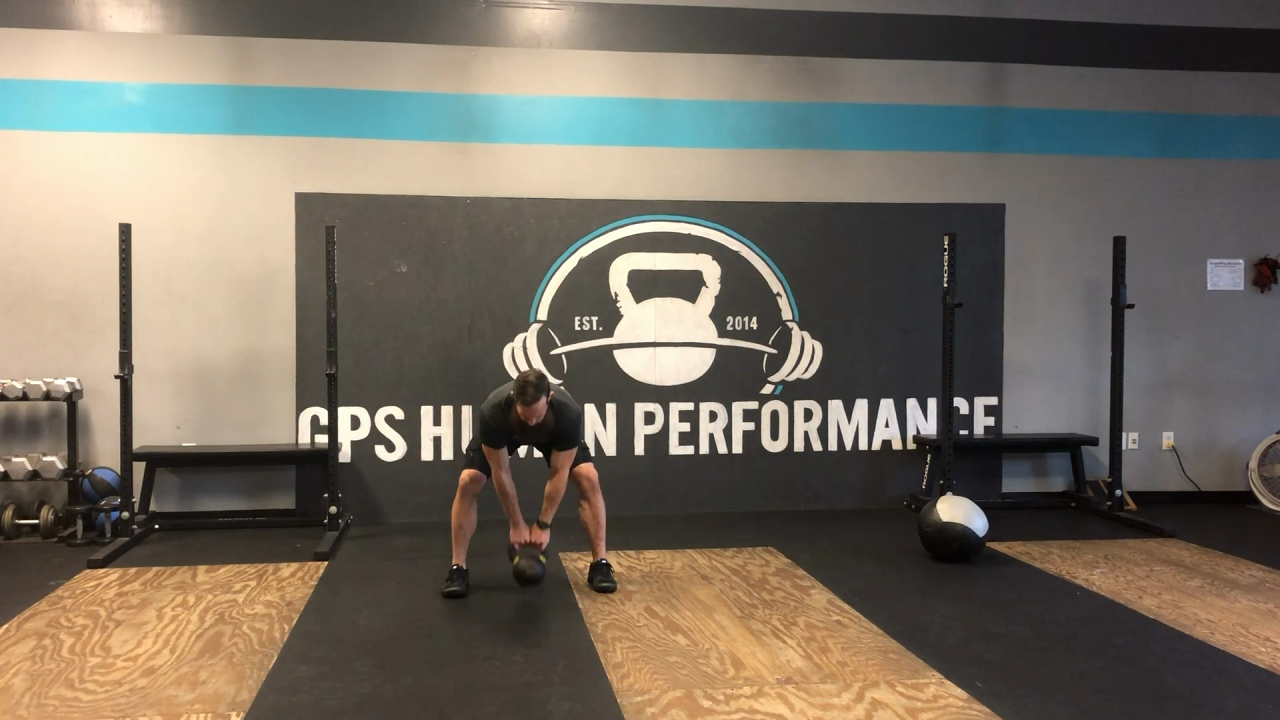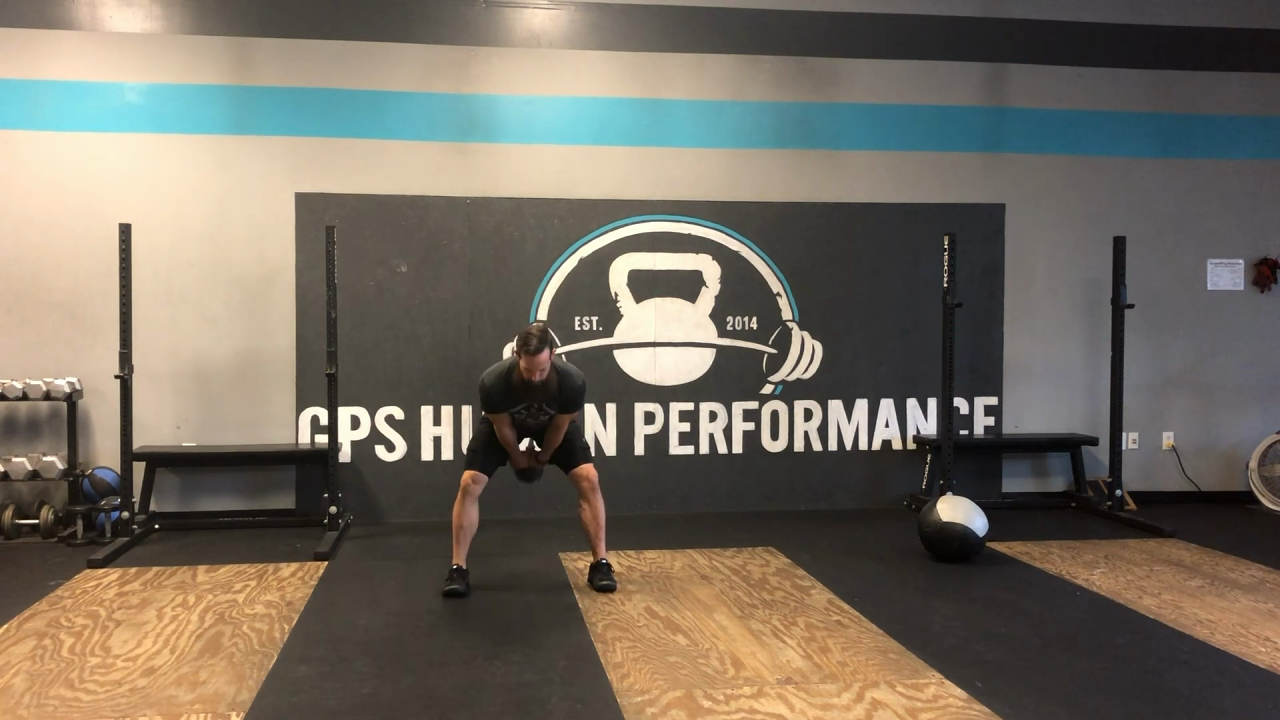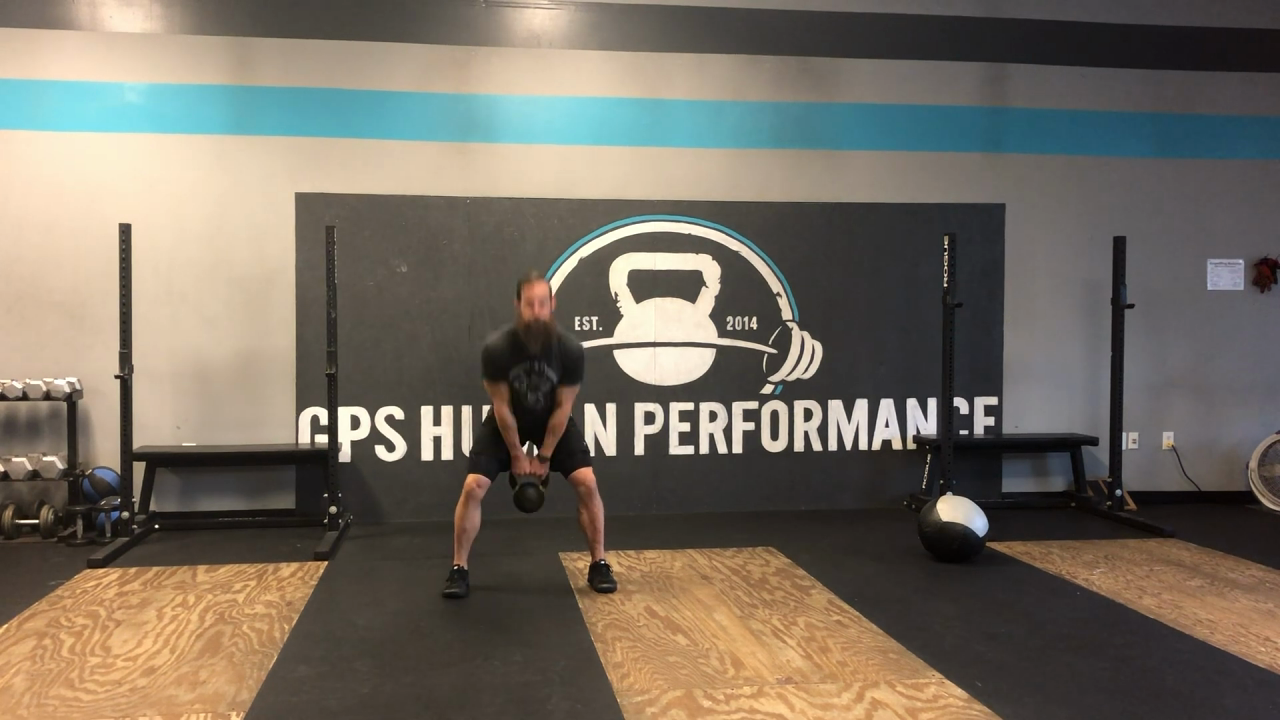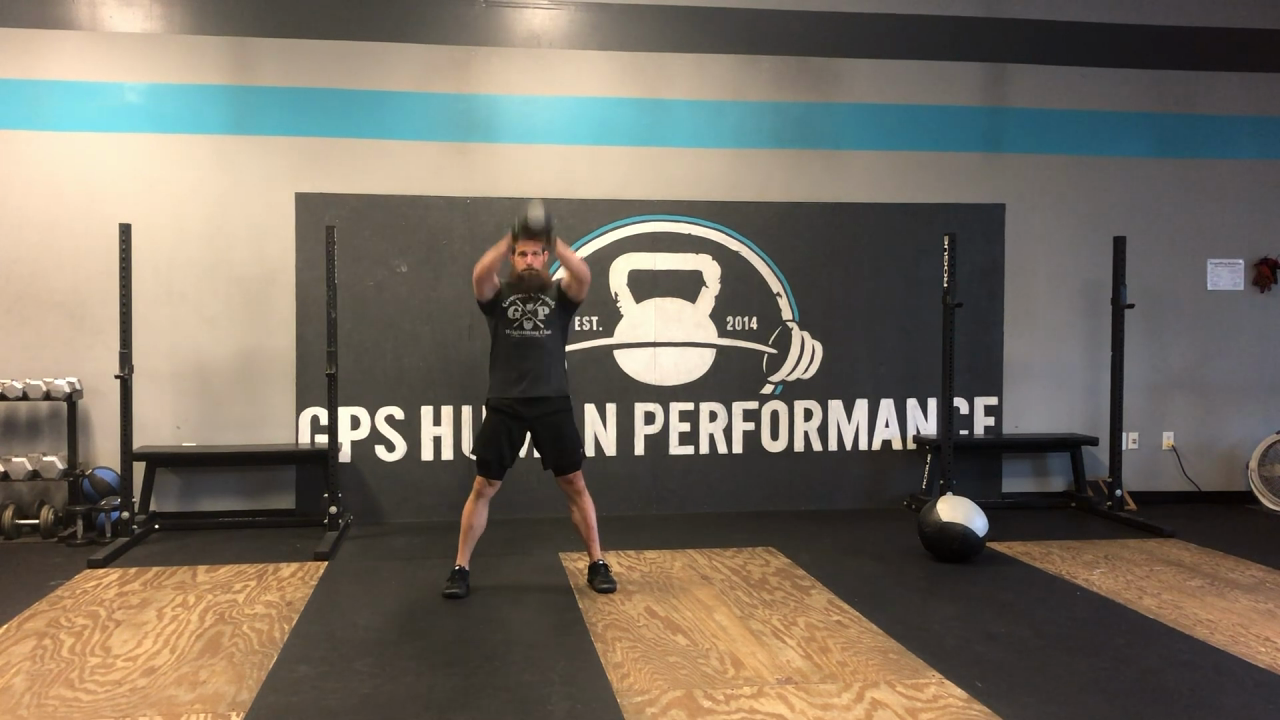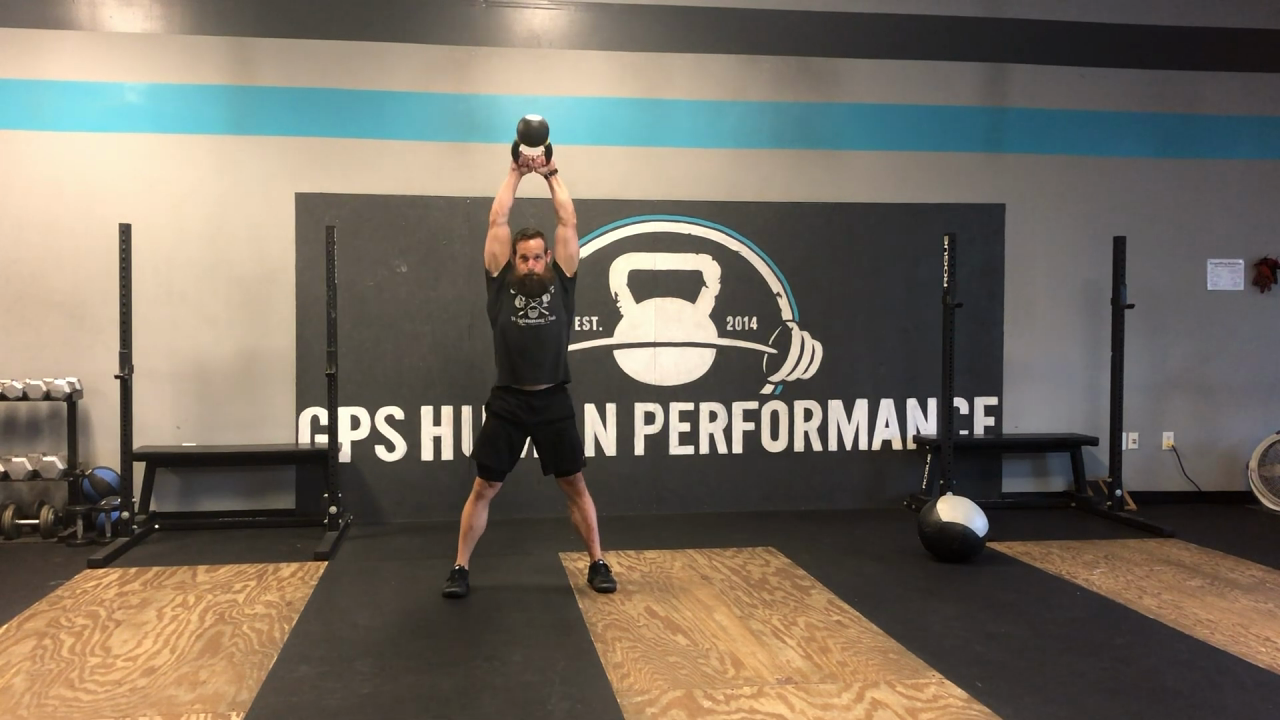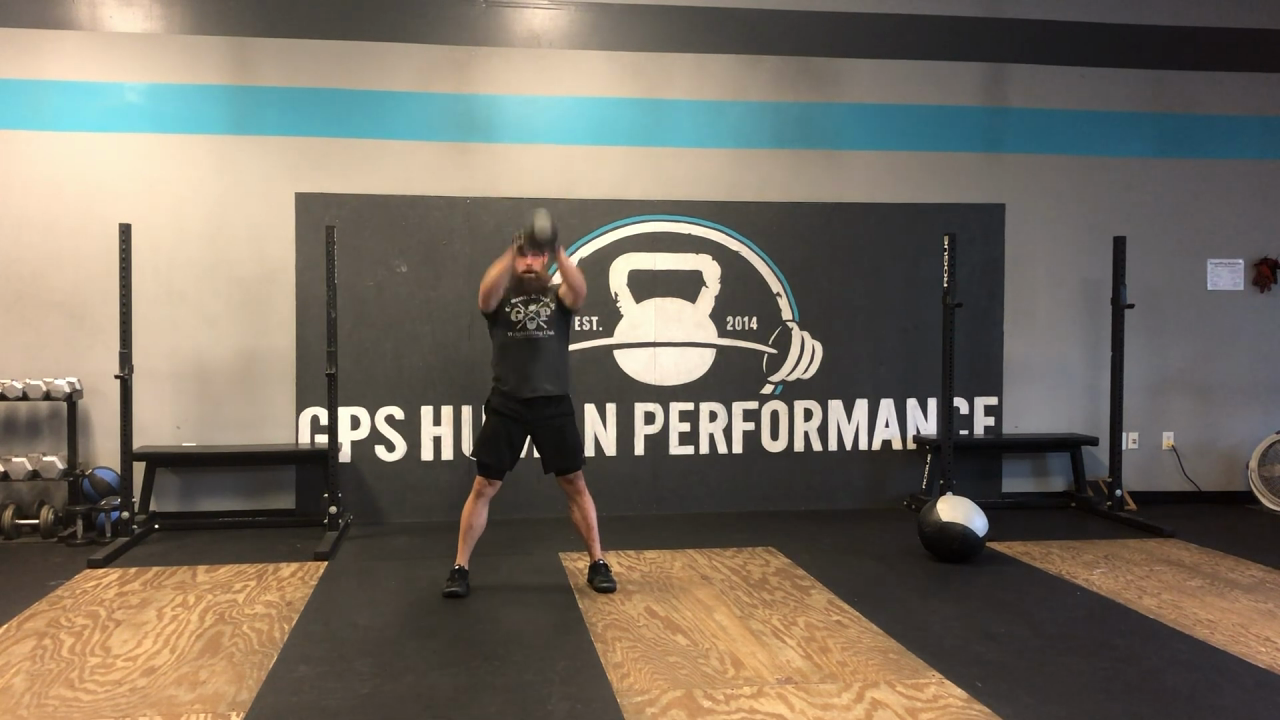
dt=0.4s
person 1, frame 1
left shoulder: (568, 413)
right shoulder: (492, 412)
left elbow: (559, 473)
right elbow: (501, 473)
left wrist: (544, 525)
right wrist: (516, 524)
left hip: (551, 435)
right hip: (504, 435)
left knee: (588, 479)
right knee: (469, 483)
left ankle: (600, 565)
right ankle: (458, 570)
person 1, frame 2
left shoulder: (572, 381)
right shoulder: (493, 382)
left elbow: (560, 426)
right elbow: (503, 428)
left wrist: (543, 457)
right wrist: (517, 458)
left hip: (553, 423)
right hip: (504, 423)
left knee: (588, 479)
right knee: (470, 483)
left ankle: (600, 563)
right ankle: (458, 568)
person 1, frame 3
left shoulder: (569, 349)
right shoulder: (496, 348)
left elbow: (563, 408)
right elbow: (502, 407)
left wrist: (545, 455)
right wrist: (517, 455)
left hip: (552, 425)
right hip: (508, 423)
left knee: (586, 483)
right knee: (473, 487)
left ankle: (599, 565)
right ankle: (459, 569)
person 1, frame 4
left shoulder: (560, 296)
right shoulder: (498, 295)
left elbow: (584, 277)
right elbow: (480, 276)
left wrist: (553, 241)
right wrist: (510, 241)
left hip: (552, 403)
right hip: (505, 404)
left knee: (575, 485)
right knee: (484, 488)
left ankle: (598, 564)
right ankle: (460, 569)
person 1, frame 5
left shoulder: (561, 283)
right shoulder: (501, 283)
left elbow: (568, 223)
right elbow: (497, 222)
left wrist: (551, 174)
right wrist: (515, 172)
left hip: (553, 402)
right hip: (507, 403)
left knee: (574, 485)
right knee: (484, 489)
left ankle: (597, 564)
right ankle: (460, 568)
person 1, frame 6
left shoulder: (559, 295)
right shoulder: (500, 295)
left elbow: (579, 289)
right elbow: (486, 292)
left wrist: (557, 252)
right wrist: (512, 256)
left hip: (554, 404)
right hip: (506, 405)
left knee: (575, 484)
right knee: (484, 487)
left ankle: (598, 565)
right ankle: (459, 569)
